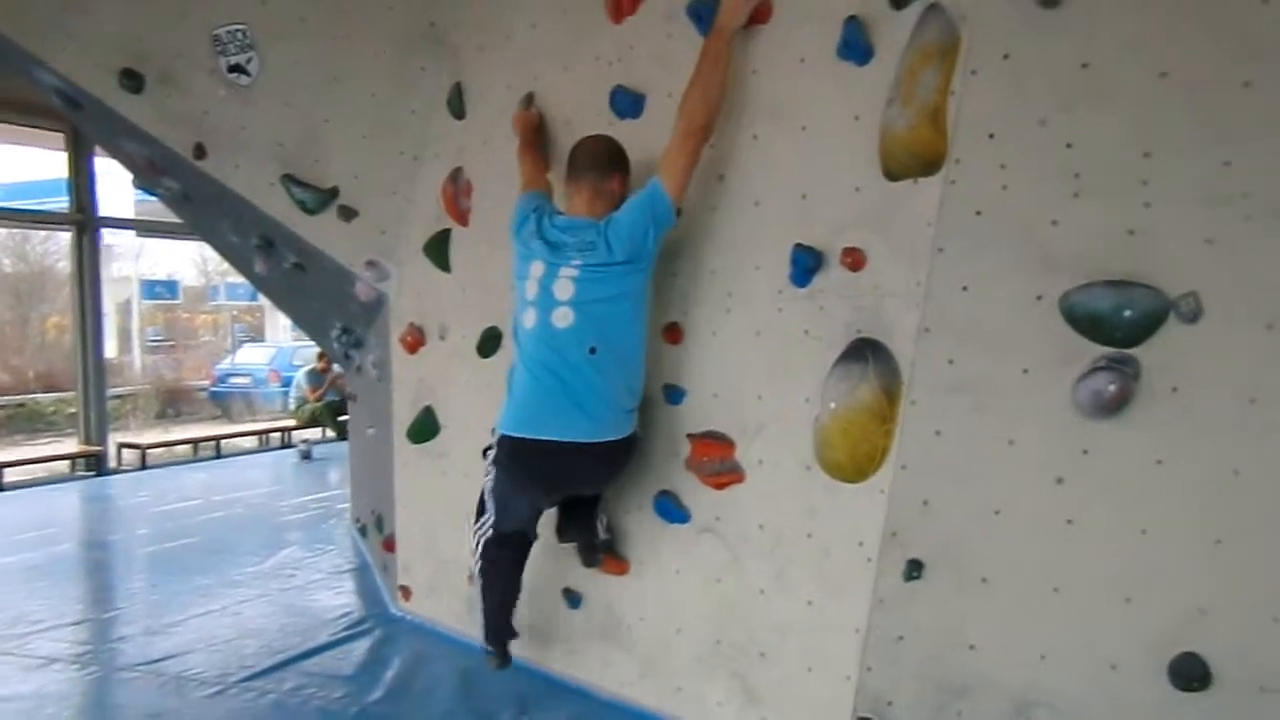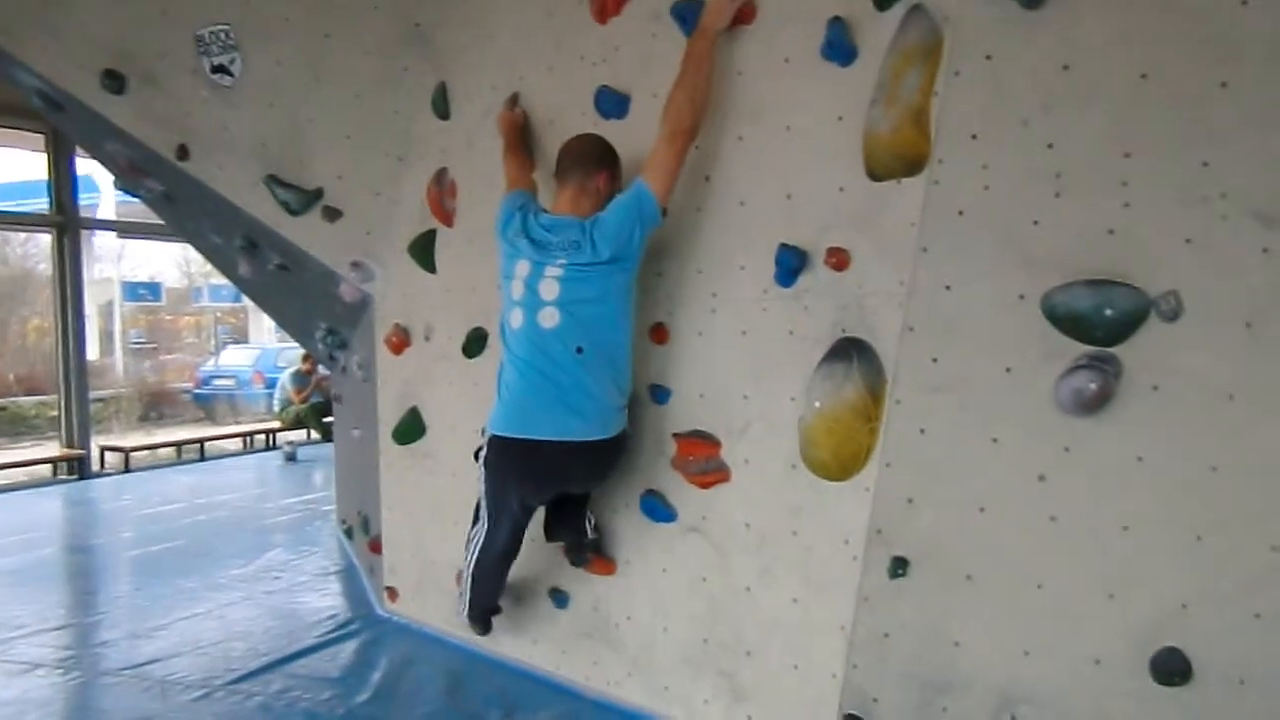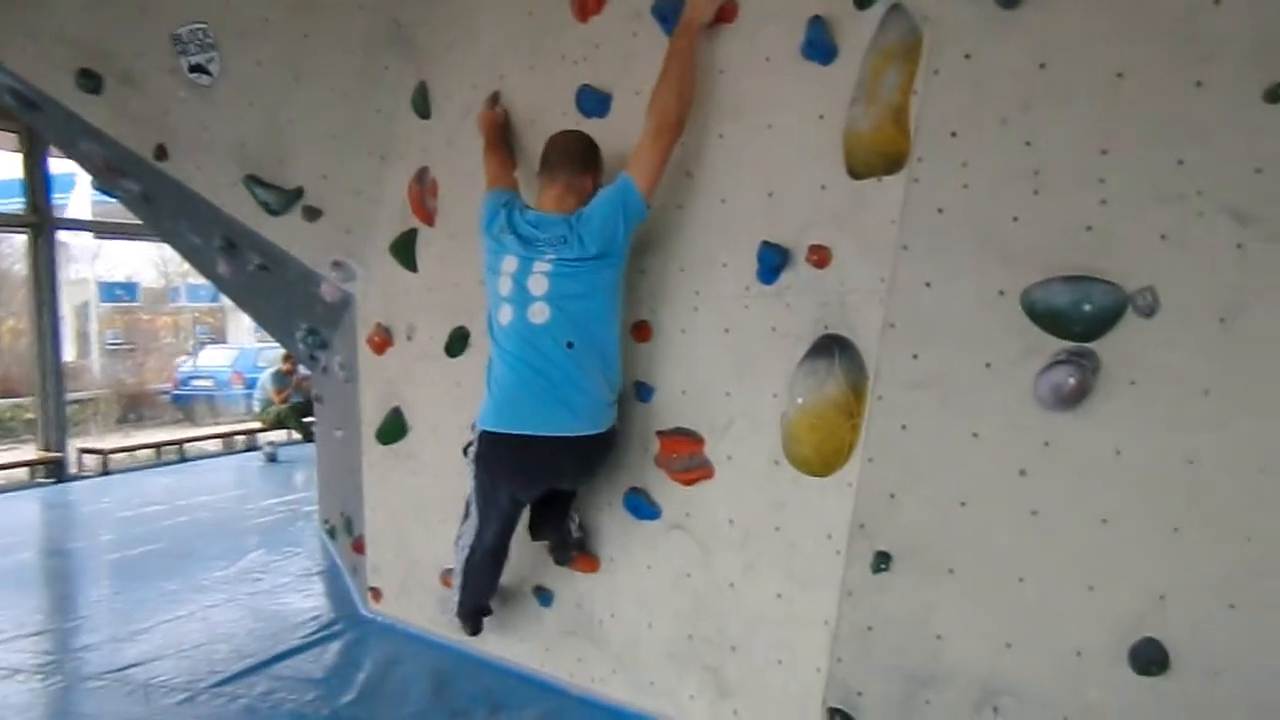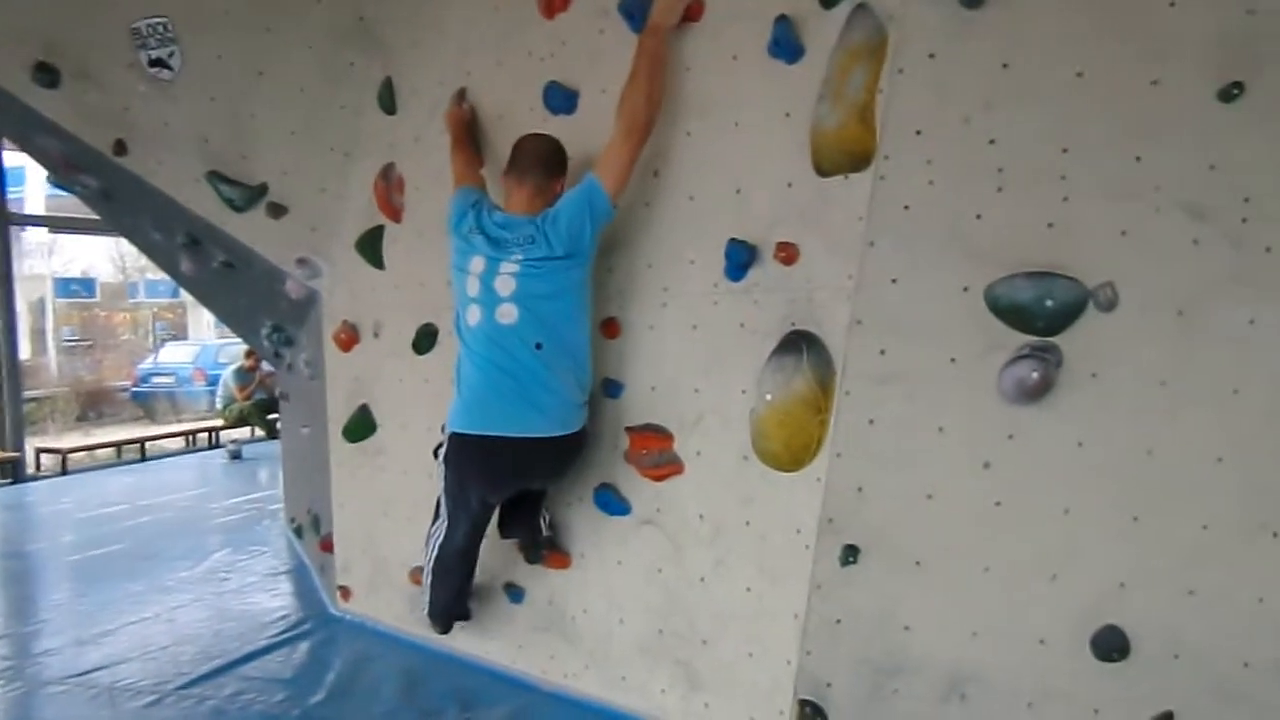
dt=0.2s
person 1, frame 1
left shoulder: (531, 230)
right shoulder: (630, 236)
left elbow: (534, 167)
right elbow: (693, 131)
left wrist: (528, 133)
left hip: (525, 447)
right hip: (604, 450)
left knee: (499, 531)
left ankle: (497, 636)
right ankle: (586, 530)
person 1, frame 2
left shoulder: (517, 230)
right shoulder: (614, 237)
left elbow: (517, 168)
right elbow: (677, 133)
left wrist: (513, 131)
left hip: (515, 445)
right hip: (594, 449)
left knee: (494, 535)
left ankle: (480, 610)
right ankle: (574, 532)
person 1, frame 3
left shoulder: (502, 226)
right shoulder: (600, 231)
left elbow: (498, 164)
right elbow: (663, 128)
left wrist: (493, 129)
left hip: (506, 440)
right hip: (584, 443)
left knee: (486, 529)
left ankle: (470, 609)
right ankle: (559, 530)
person 1, frame 4
left shoulder: (469, 227)
right shoulder: (568, 232)
left elbow: (466, 165)
right elbow: (632, 130)
left wrist: (461, 128)
left hip: (476, 441)
right hip: (556, 443)
left knee: (455, 531)
left ankle: (444, 610)
right ankle: (528, 526)
